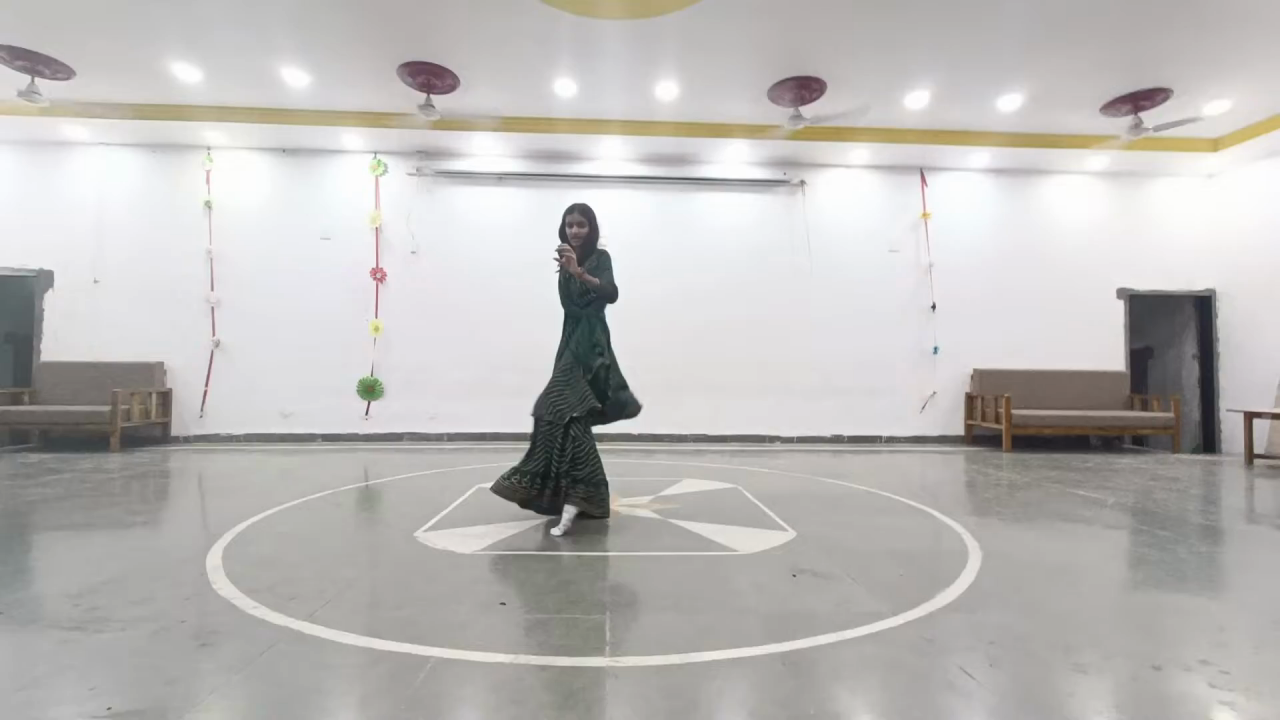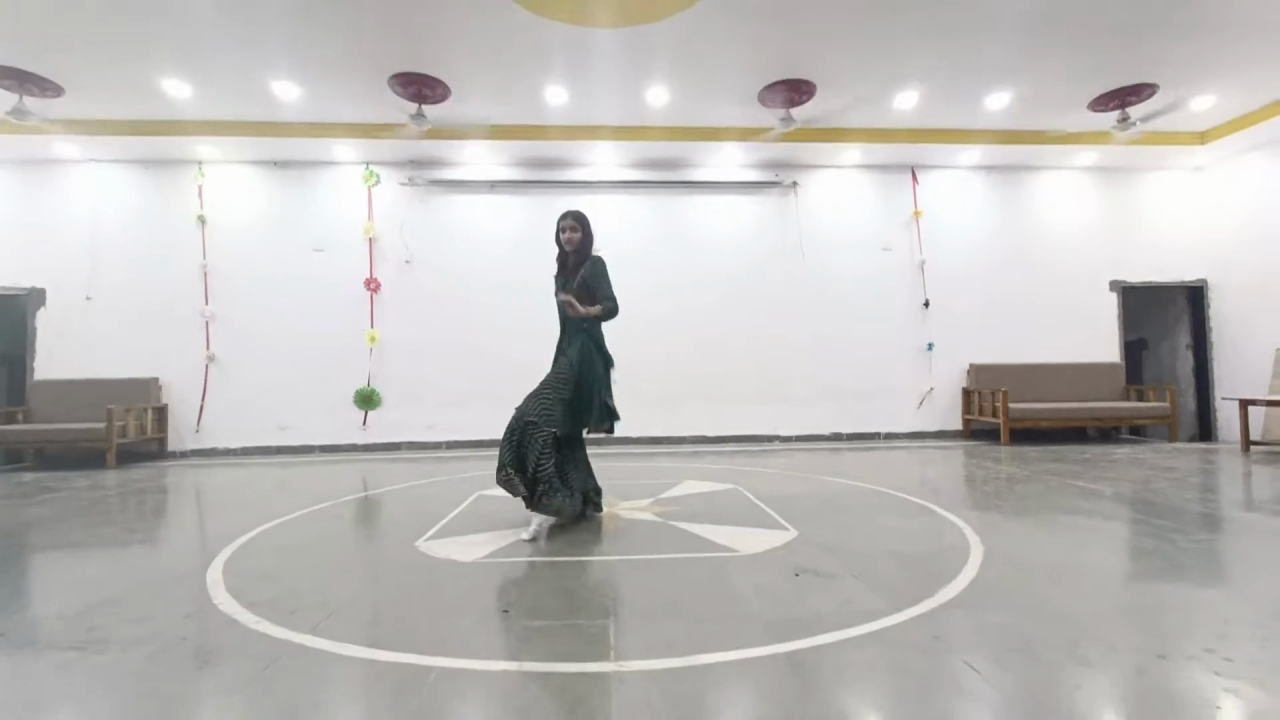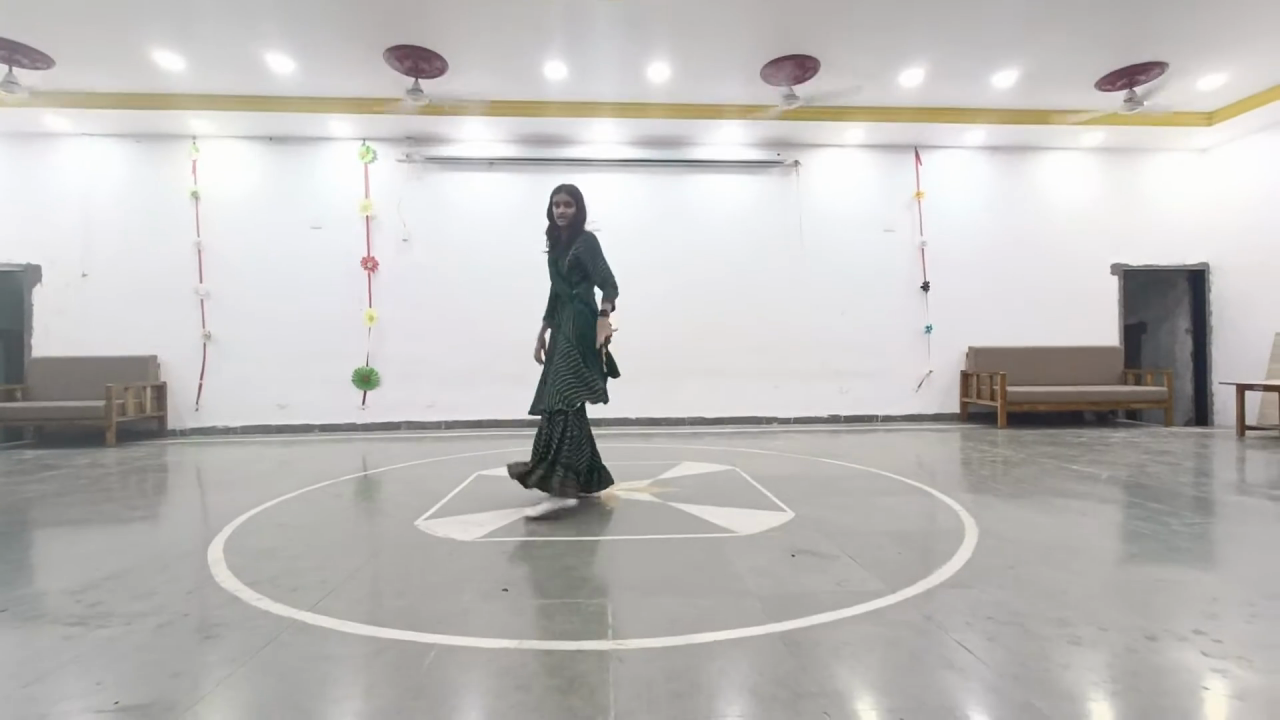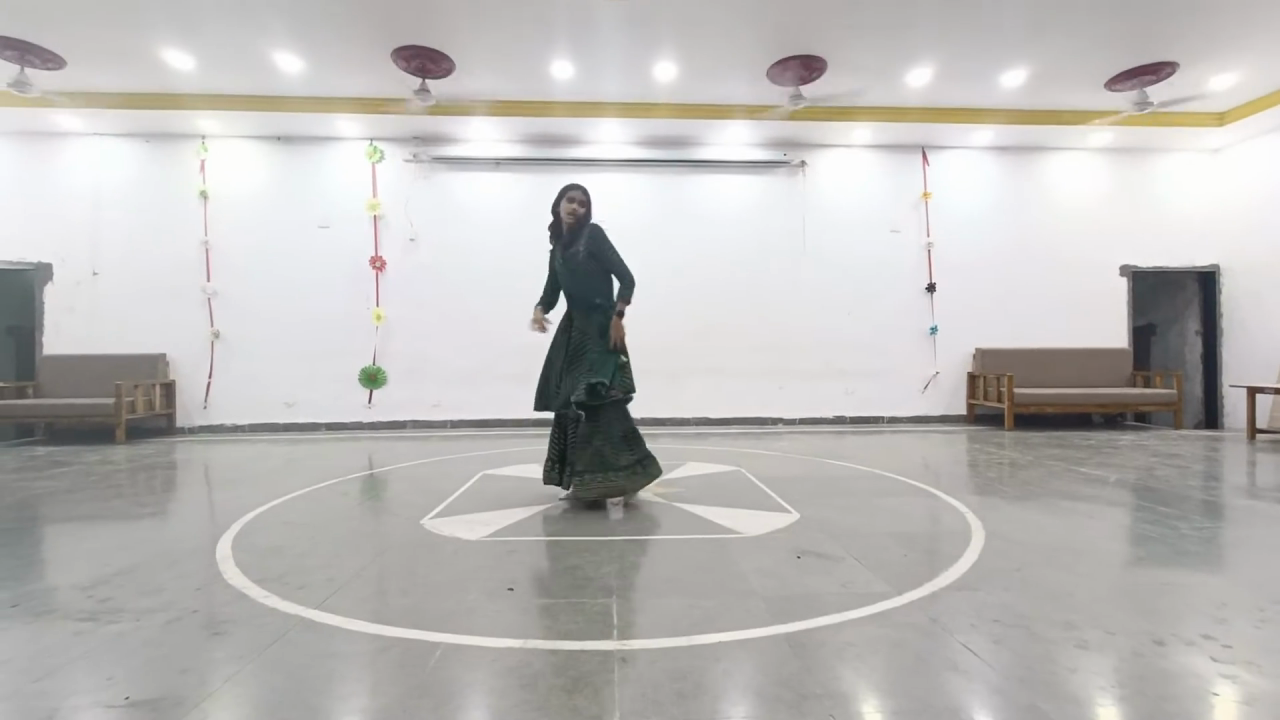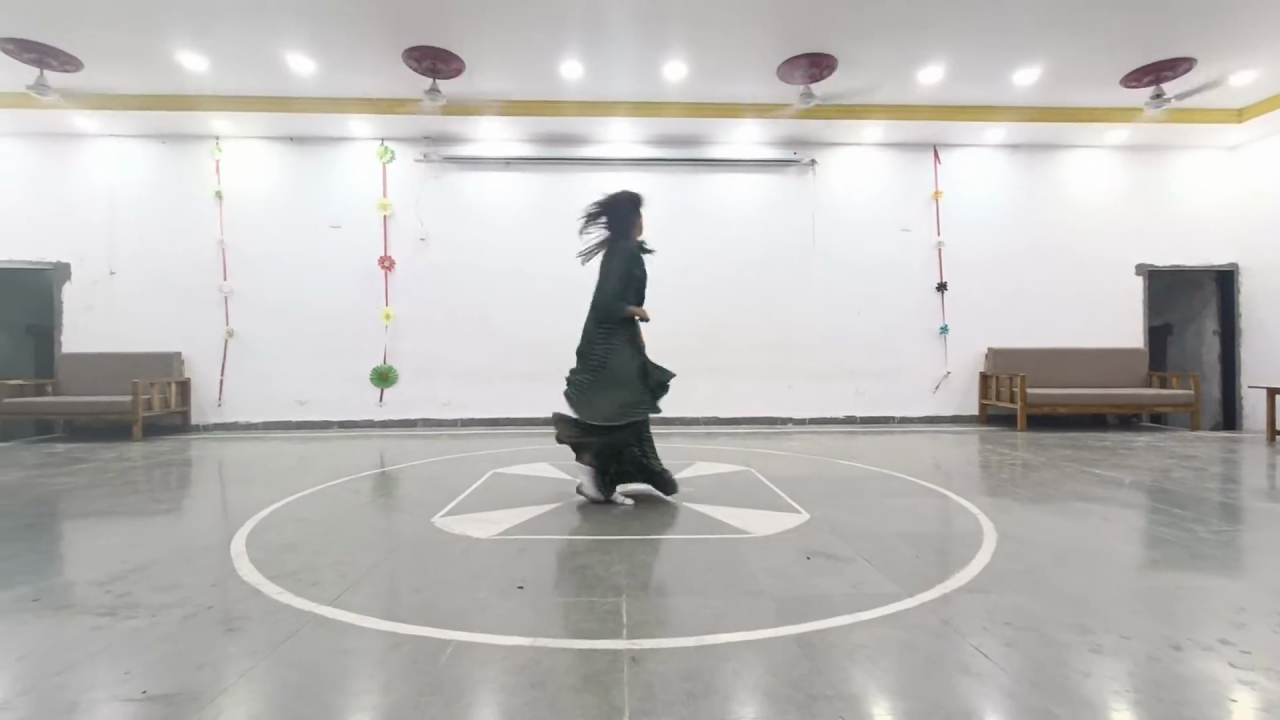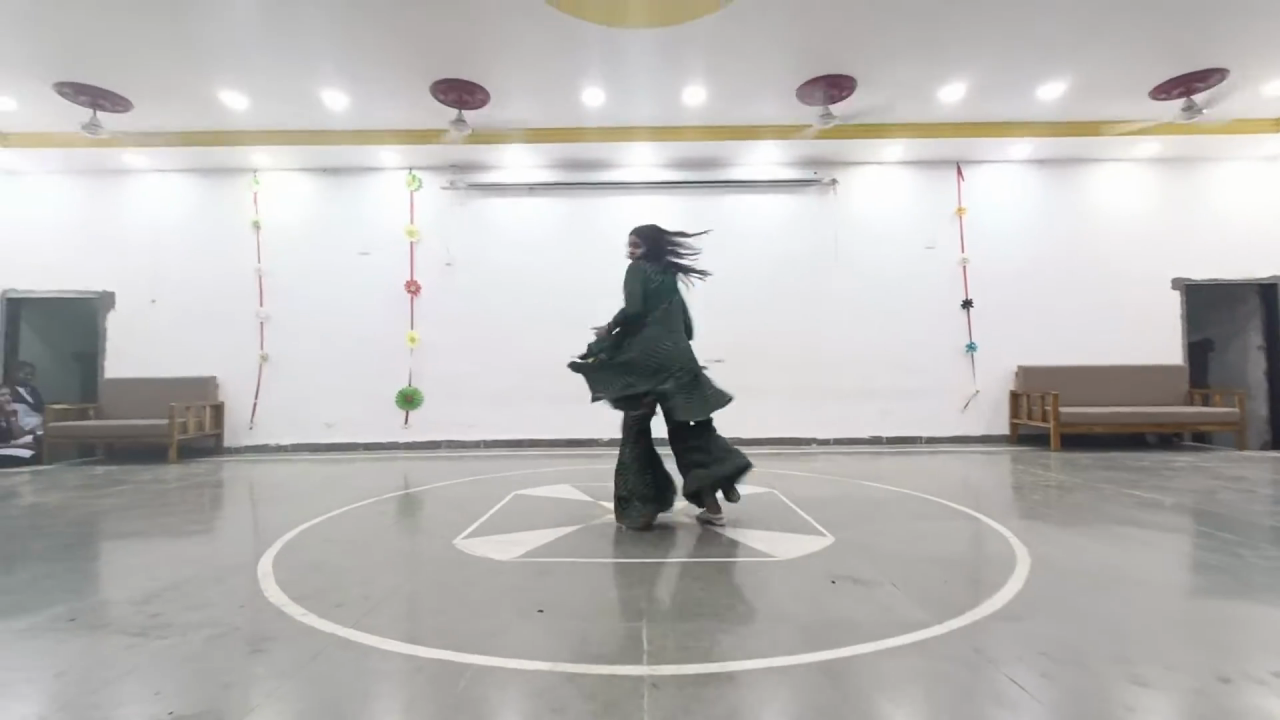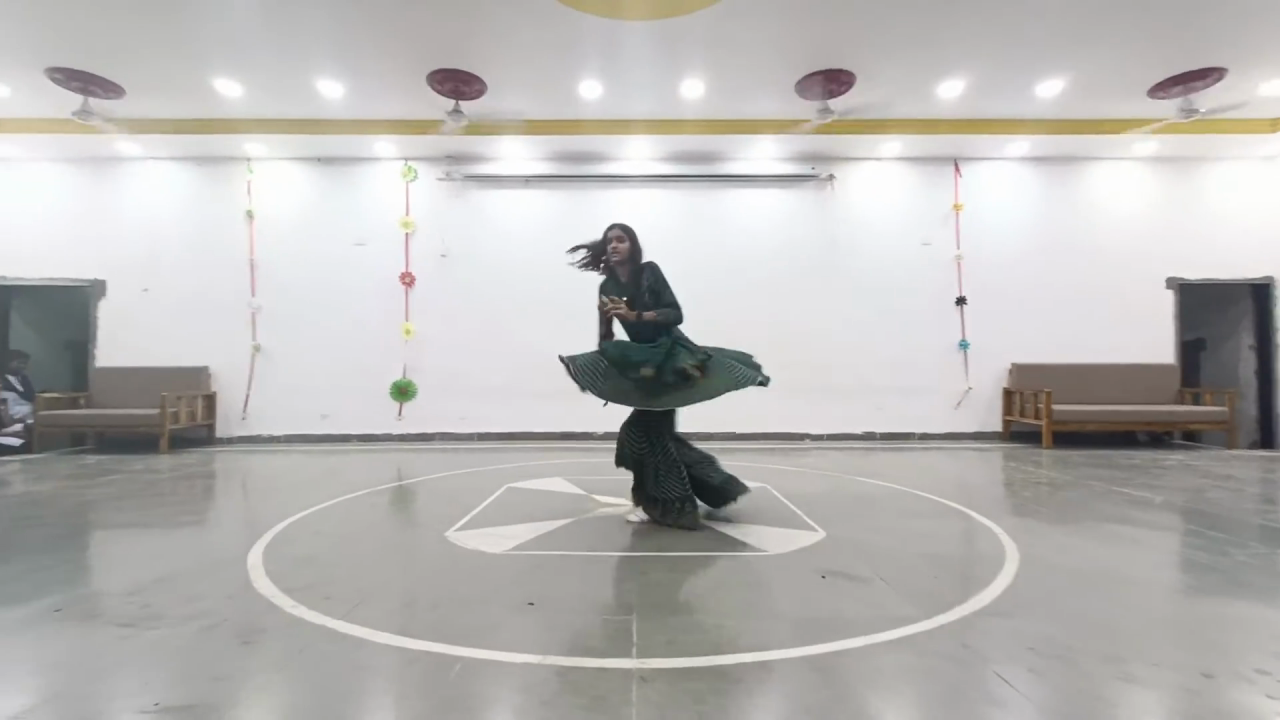
dt=0.3s
person 1, frame 1
left shoulder: (599, 257)
right shoulder: (567, 263)
left elbow: (611, 293)
left wrist: (578, 271)
left hip: (588, 346)
right hip: (571, 345)
left knee: (559, 414)
right knee: (567, 419)
left ankle: (575, 496)
right ankle: (583, 496)
person 1, frame 2
left shoulder: (595, 266)
right shoulder: (565, 271)
left elbow: (610, 307)
left wrist: (584, 312)
left hip: (583, 357)
right hip: (567, 354)
left knee: (539, 421)
right knee: (560, 429)
left ankle: (547, 506)
right ankle: (581, 501)
person 1, frame 3
left shoulder: (585, 240)
right shoulder: (556, 244)
left elbow: (608, 284)
left wrist: (605, 317)
right wrist: (542, 332)
left hip: (579, 329)
right hip: (560, 328)
left knee: (563, 402)
right knee: (560, 404)
left ankle: (561, 490)
right ankle: (583, 480)
person 1, frame 4
left shoulder: (593, 235)
right shoulder: (558, 248)
left elbow: (625, 278)
right elbow: (552, 291)
left wrist: (618, 317)
right wrist: (539, 311)
left hip: (599, 328)
right hip: (572, 329)
left knee: (601, 402)
right knee: (566, 405)
left ankle: (632, 472)
right ankle: (579, 481)
person 1, frame 5
left shoulder: (627, 251)
right shoulder: (626, 251)
right elbow: (605, 303)
left wrist: (633, 318)
right wrist: (636, 312)
left hip: (613, 338)
right hip: (608, 340)
left knee: (632, 407)
right knee: (625, 409)
left ankle: (603, 482)
person 1, frame 6
left shoulder: (638, 271)
right shoulder: (672, 279)
left elbow: (634, 309)
right elbow: (687, 329)
left wrist: (607, 331)
left hip: (646, 358)
right hip: (678, 359)
left knee: (636, 433)
right knee: (689, 433)
left ankle: (639, 510)
right ankle: (712, 505)
person 1, frame 7
left shoulder: (650, 272)
right shoulder: (608, 287)
left elbow: (676, 314)
right elbow: (605, 346)
left wrist: (634, 317)
right wrist: (607, 316)
left hip: (671, 358)
right hip: (647, 361)
left knee: (640, 431)
right knee: (656, 432)
left ankle: (666, 505)
right ankle: (717, 488)
